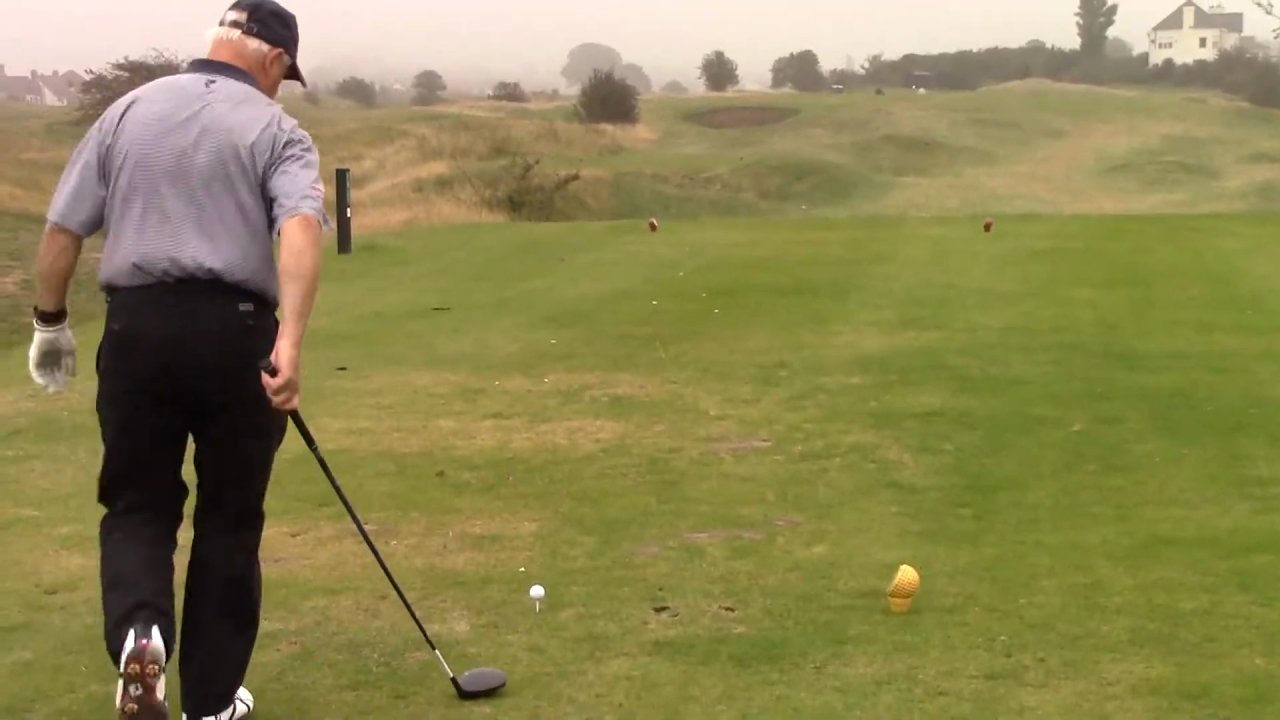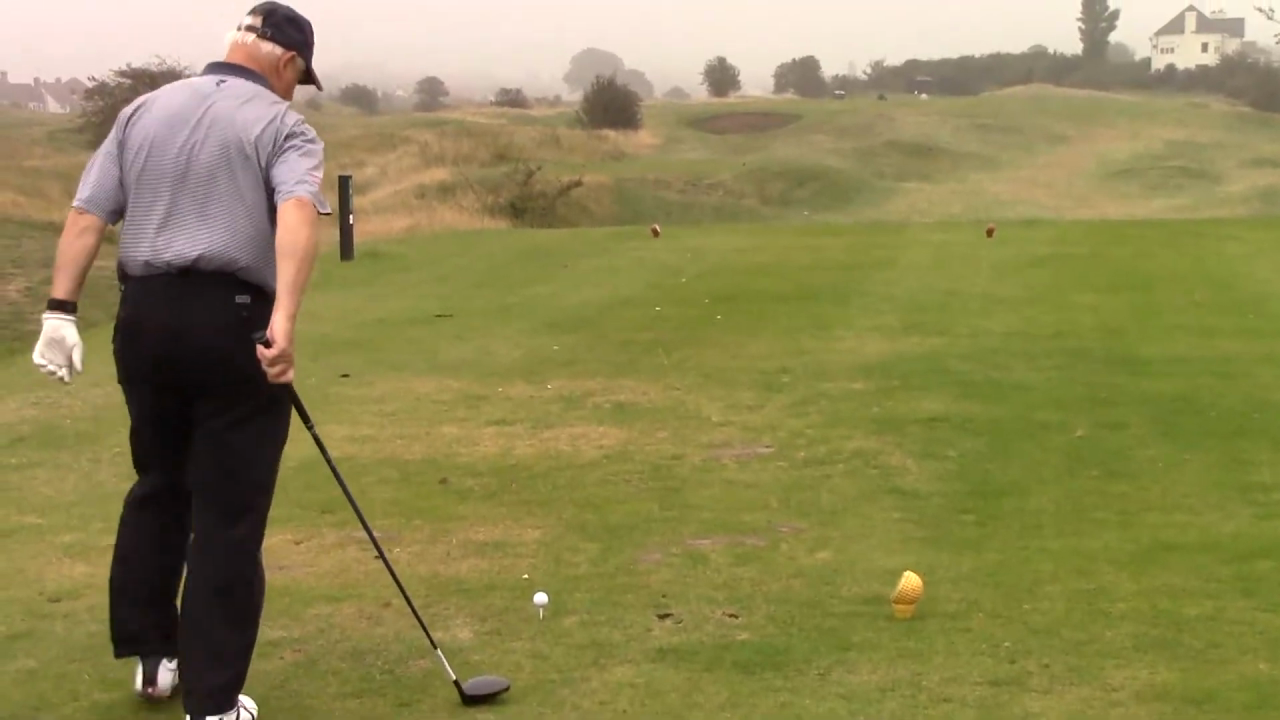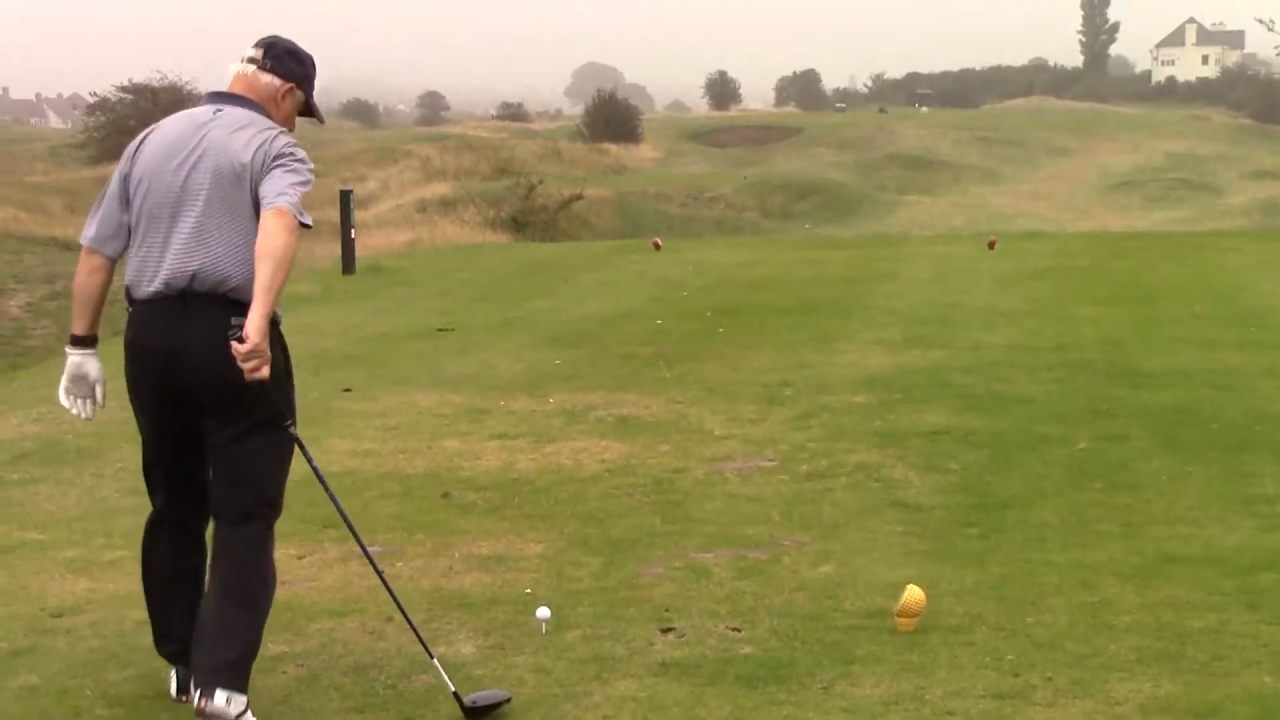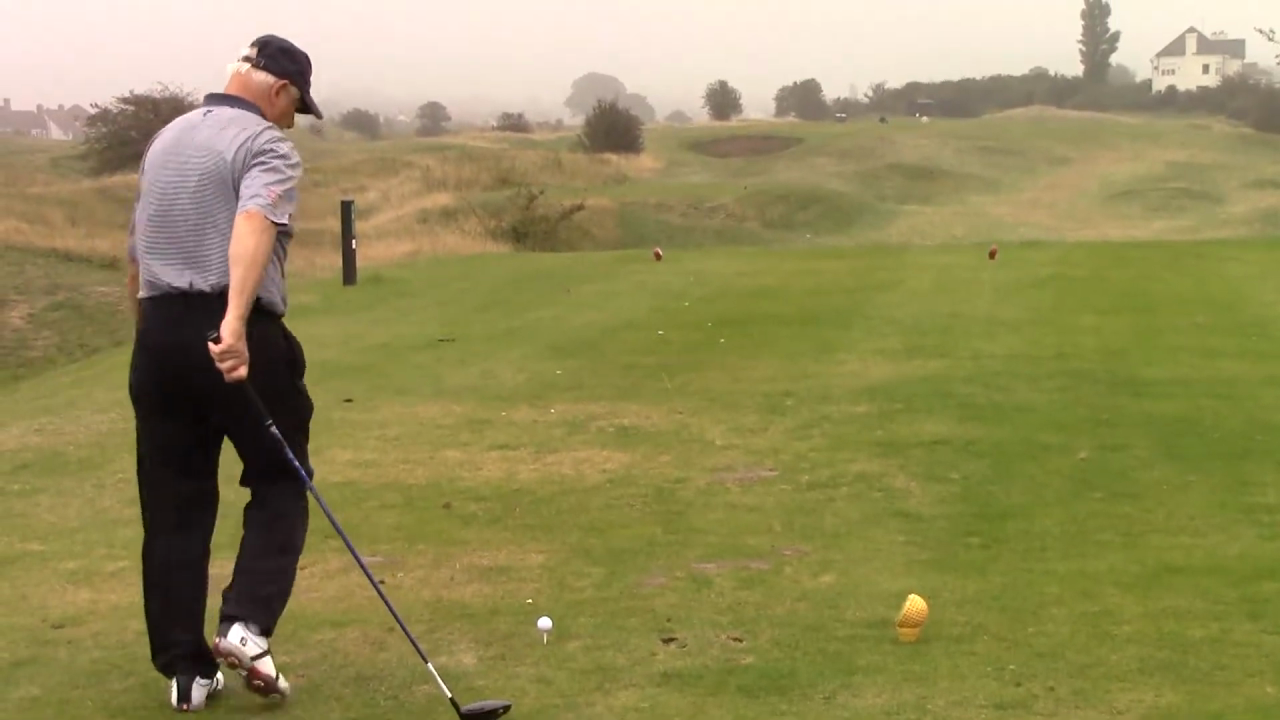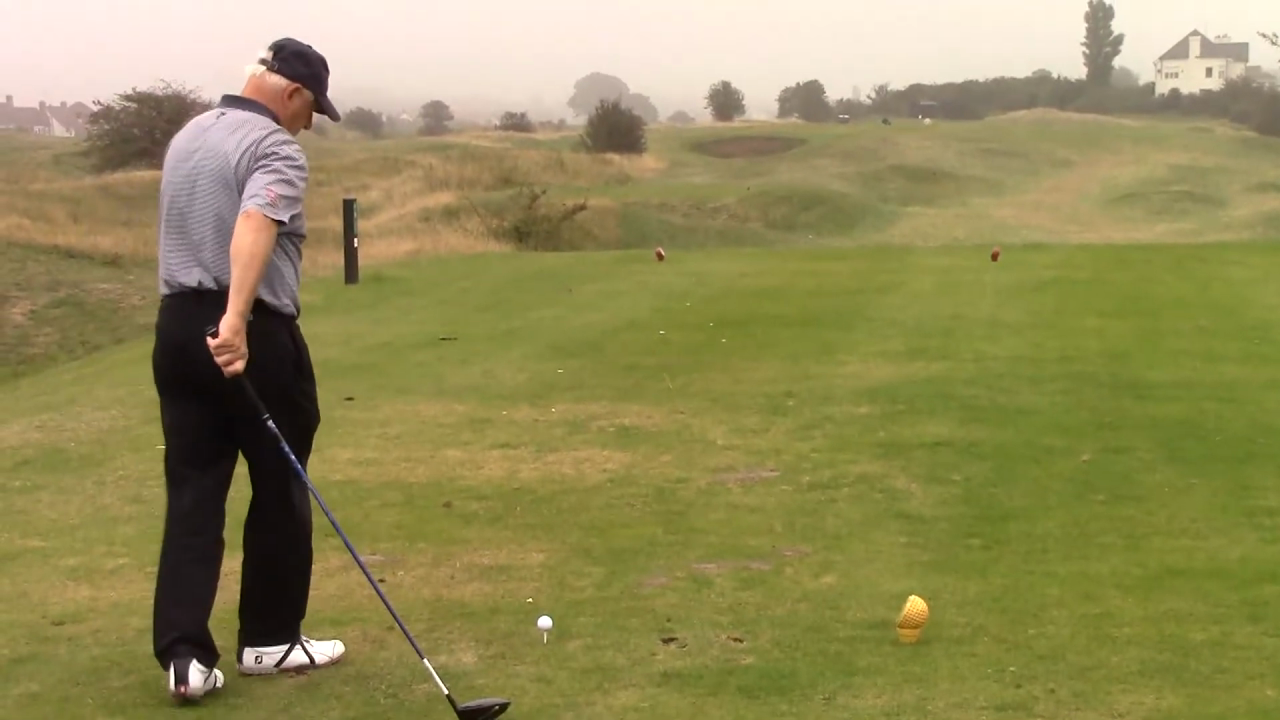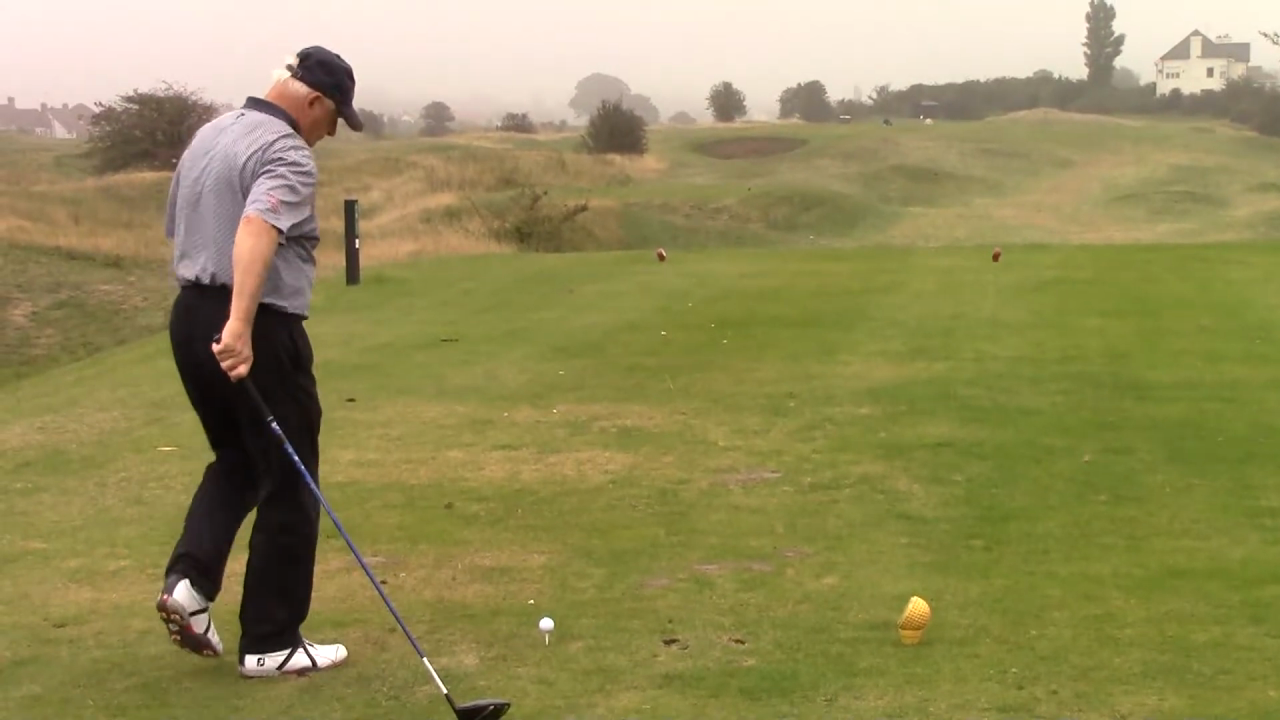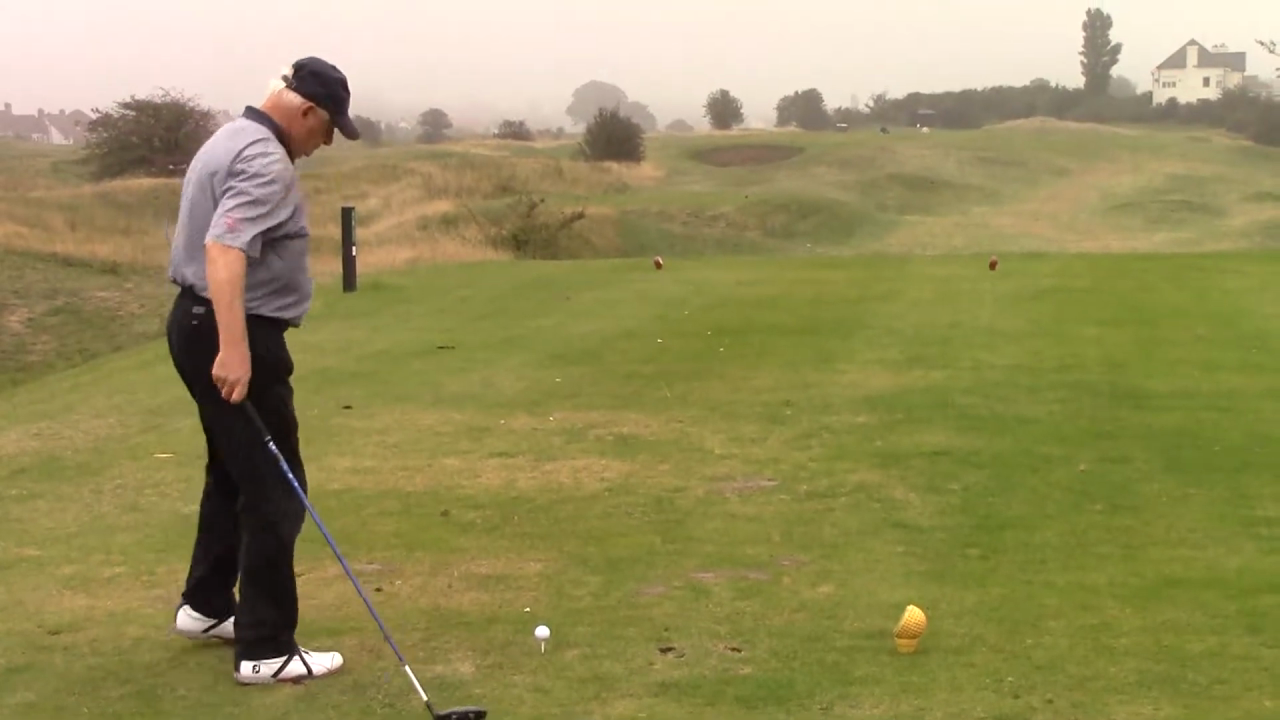
dt=0.2s
person 1, frame 1
left shoulder: (127, 110)
right shoulder: (277, 130)
left elbow: (64, 226)
right elbow: (301, 228)
left wrist: (51, 322)
right wrist: (290, 342)
left hip: (137, 330)
right hip: (234, 334)
left knee: (139, 506)
right knee: (229, 523)
left ankle: (139, 634)
person 1, frame 2
left shoulder: (144, 110)
right shoulder: (283, 125)
left elbow: (86, 214)
right elbow: (297, 212)
left wrist: (60, 312)
right wrist: (285, 318)
left hip: (145, 316)
right hip: (234, 322)
left knee: (161, 487)
right knee: (229, 512)
left ankle: (151, 651)
person 1, frame 3
left shoulder: (152, 139)
right shoulder: (277, 149)
left elbow: (97, 248)
right elbow: (277, 224)
left wrist: (82, 347)
right wrist: (261, 320)
left hip: (152, 337)
right hip: (230, 340)
left knee: (176, 505)
right knee: (243, 521)
left ankle: (187, 662)
person 1, frame 4
left shoulder: (165, 139)
right shoulder: (266, 146)
left elbow: (138, 252)
right elbow: (253, 224)
right wrist: (236, 324)
left hip: (159, 333)
right hip: (229, 337)
left knee: (173, 509)
right knee: (279, 484)
left ankle: (186, 671)
right ankle: (244, 626)
person 1, frame 5
left shoulder: (186, 137)
right shoulder: (276, 147)
right elbow: (255, 225)
right wrist: (236, 319)
left hip: (177, 327)
right hip: (254, 332)
left knee: (192, 494)
right knee: (280, 489)
left ankle: (185, 655)
right ankle: (269, 639)
person 1, frame 6
left shoulder: (208, 135)
right shoulder: (286, 154)
left elbow: (178, 229)
right elbow: (256, 231)
right wrist: (240, 326)
left hip: (190, 317)
right hip: (257, 333)
left knee: (237, 464)
right knee: (288, 486)
left ankle: (188, 579)
right ankle: (269, 642)
person 1, frame 7
left shoulder: (230, 139)
right shoulder: (265, 161)
right elbow: (225, 249)
right wrist: (234, 347)
left hip: (195, 319)
right hip: (235, 337)
left knee: (233, 471)
right knee: (271, 490)
left ankle: (204, 605)
right ankle: (264, 648)
